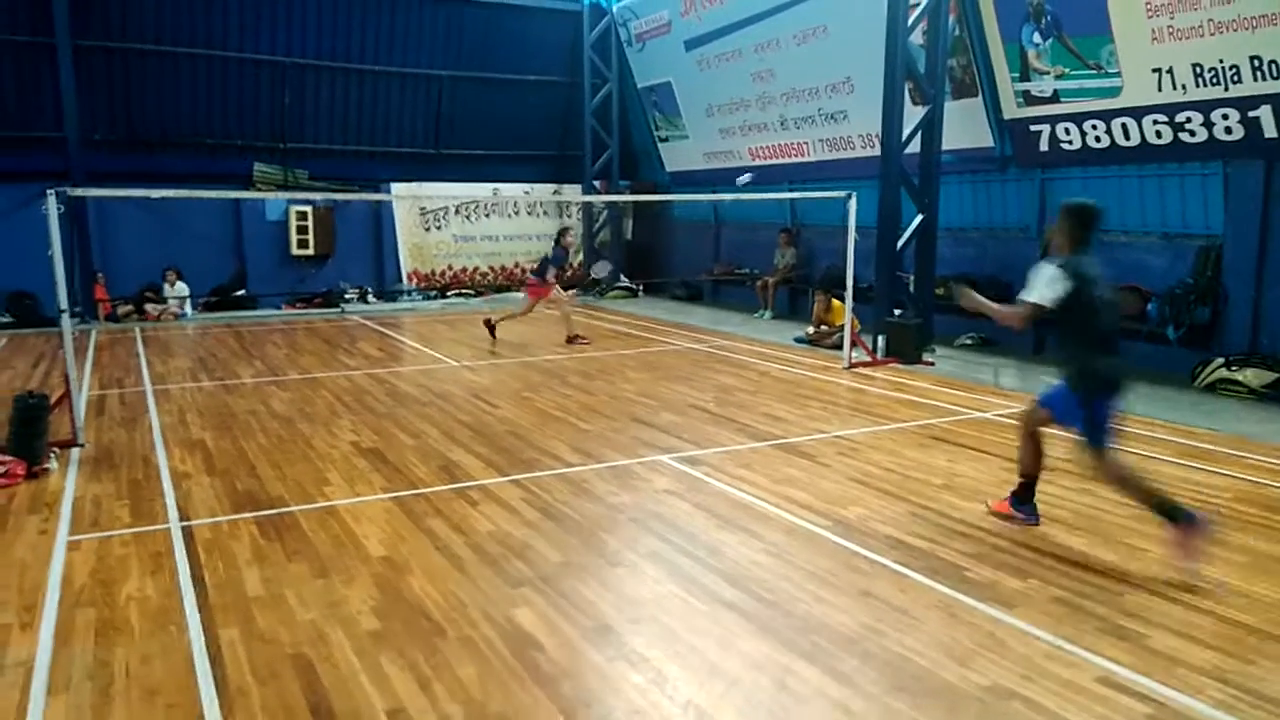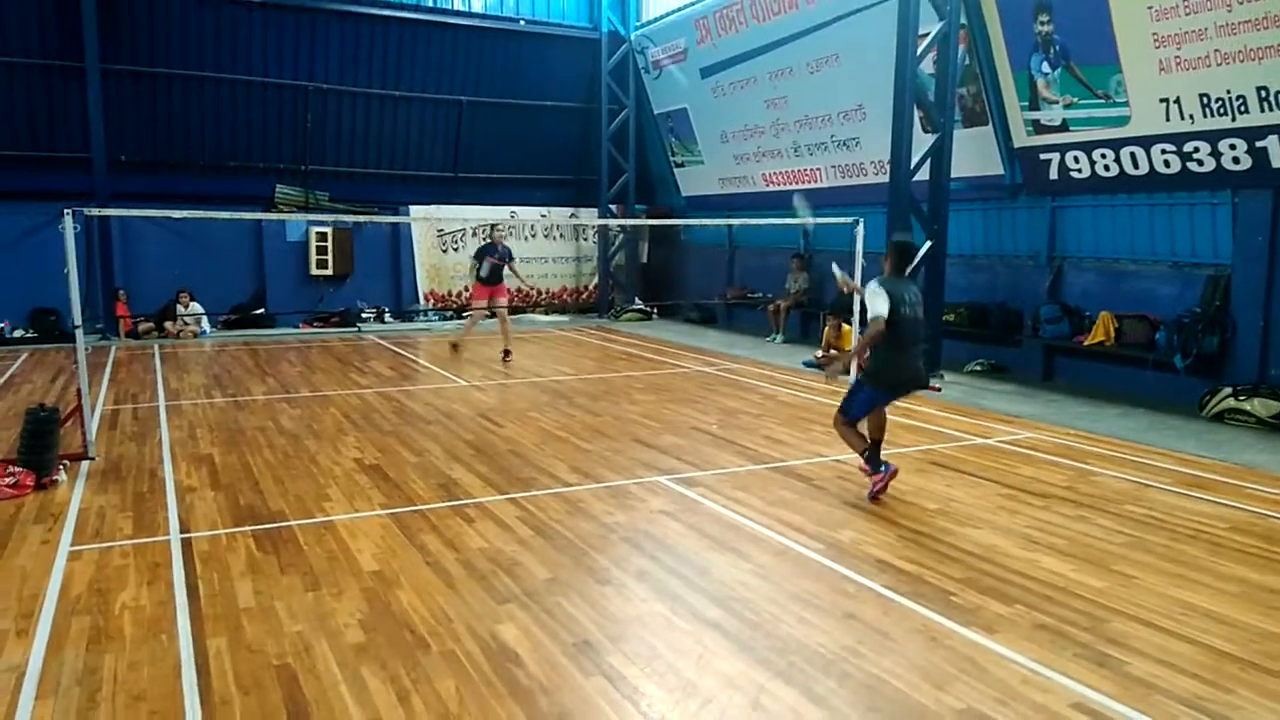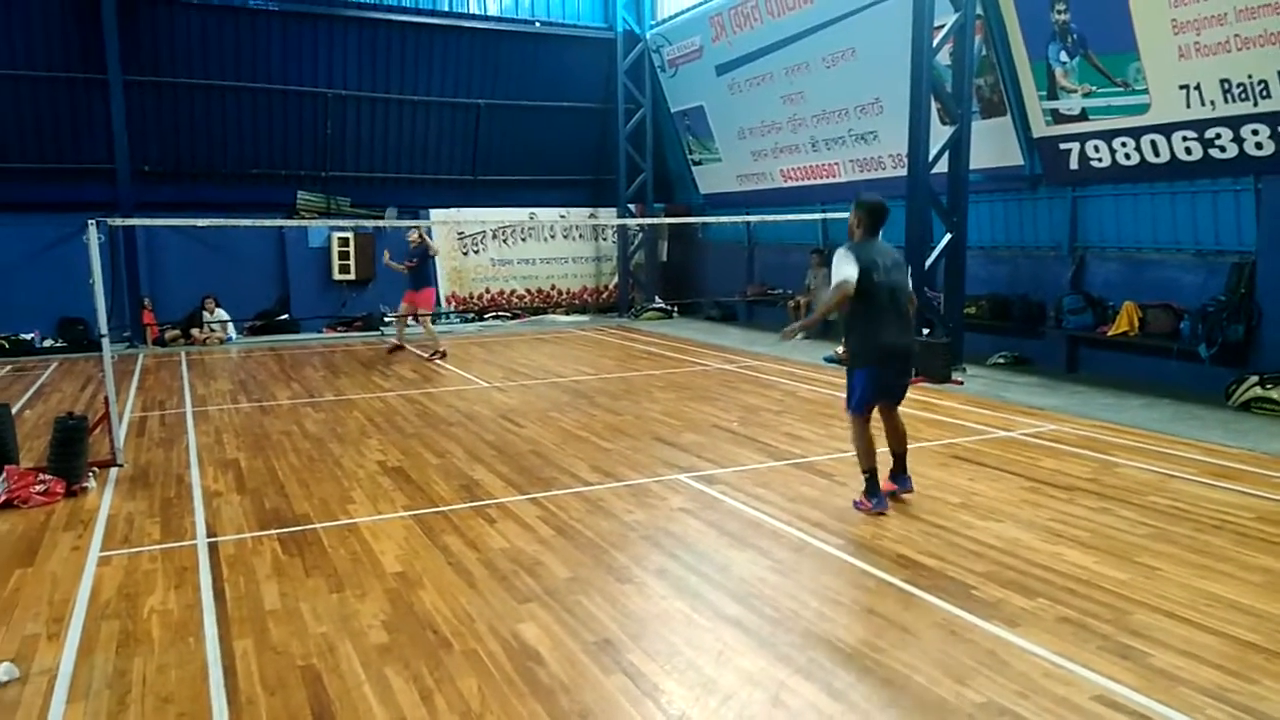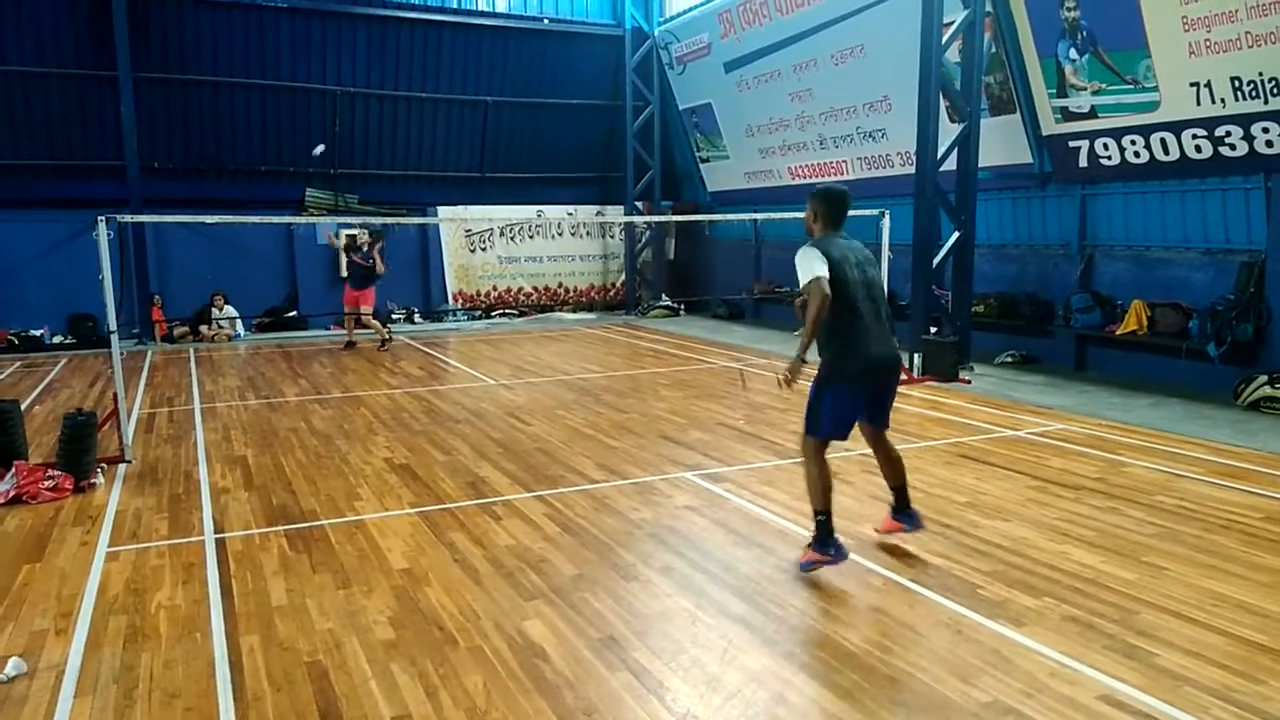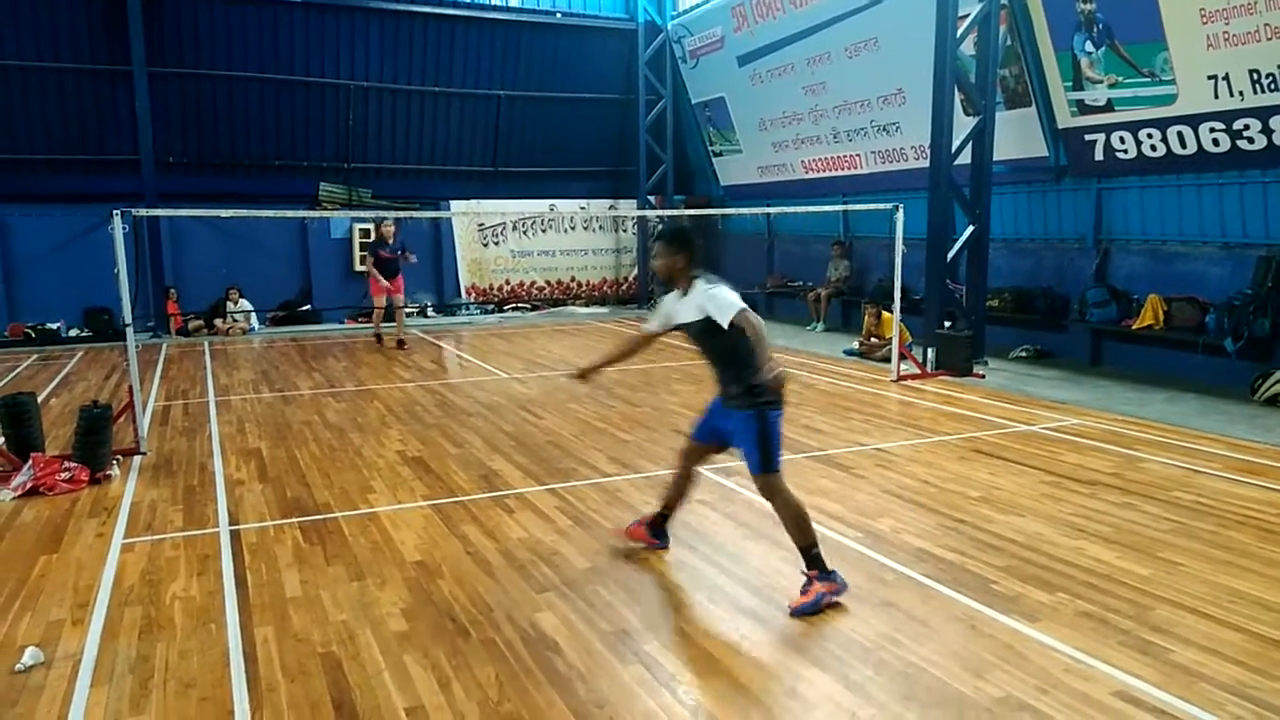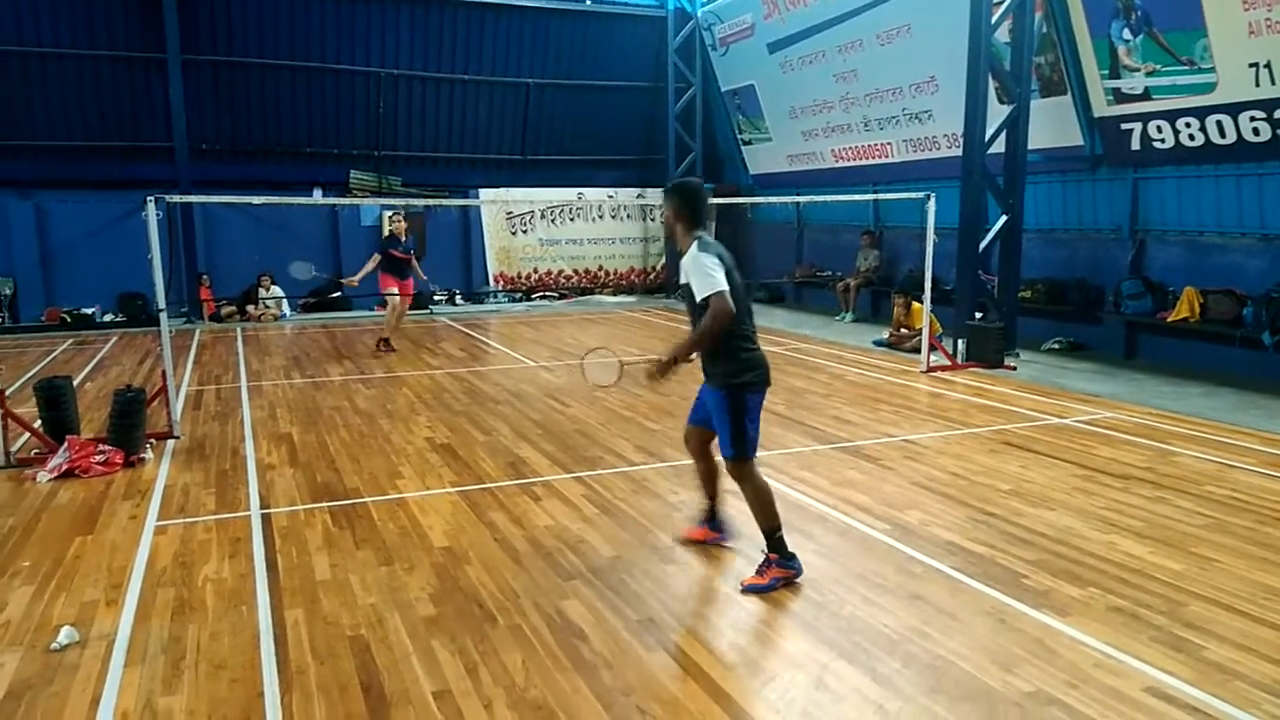
dt=0.7s
person 1, frame 1
left shoulder: (1054, 270)
right shoulder: (1087, 268)
left elbow: (1017, 318)
left wrist: (978, 302)
left hip: (1089, 376)
right hip: (1098, 370)
left knee: (1100, 459)
right knee: (1031, 419)
left ankle: (1182, 519)
right ankle: (1022, 503)
person 1, frame 2
left shoulder: (877, 288)
right shoulder: (912, 292)
left elbow: (878, 327)
left wrist: (853, 355)
right wrist: (855, 289)
left hip: (884, 371)
right hip: (913, 374)
left knee: (843, 422)
right knee: (875, 406)
left ankle: (878, 467)
right ankle: (873, 461)
person 1, frame 3
left shoulder: (849, 254)
right shoulder: (896, 257)
left elbow: (844, 293)
right elbow: (911, 302)
left wrist: (803, 324)
left hip: (869, 350)
right hip: (903, 348)
left knee: (860, 420)
right knee: (889, 412)
left ankle: (873, 493)
right ankle: (900, 477)
person 1, frame 4
left shoulder: (812, 251)
right shoulder: (861, 251)
left elbow: (821, 295)
left wrist: (799, 355)
left hip: (846, 363)
right hip: (884, 360)
left knee: (812, 448)
right knee: (877, 438)
left ankle: (825, 541)
right ankle: (903, 513)
person 1, frame 5
left shoulder: (710, 292)
right shoulder: (673, 303)
left elbow: (751, 321)
right elbow: (642, 338)
left wrist: (769, 363)
right wrist: (597, 365)
left hip: (755, 398)
right hip: (730, 397)
left knee: (770, 485)
right knee: (688, 456)
left ankle: (822, 576)
right ankle: (656, 528)
person 1, frame 6
left shoulder: (699, 256)
right shoulder: (700, 252)
left elbow: (723, 311)
left wrist: (676, 355)
right wrist: (693, 348)
left hip: (737, 376)
right hip: (720, 373)
left knee: (740, 465)
right knee: (695, 439)
left ankle: (782, 559)
right ankle: (712, 522)
